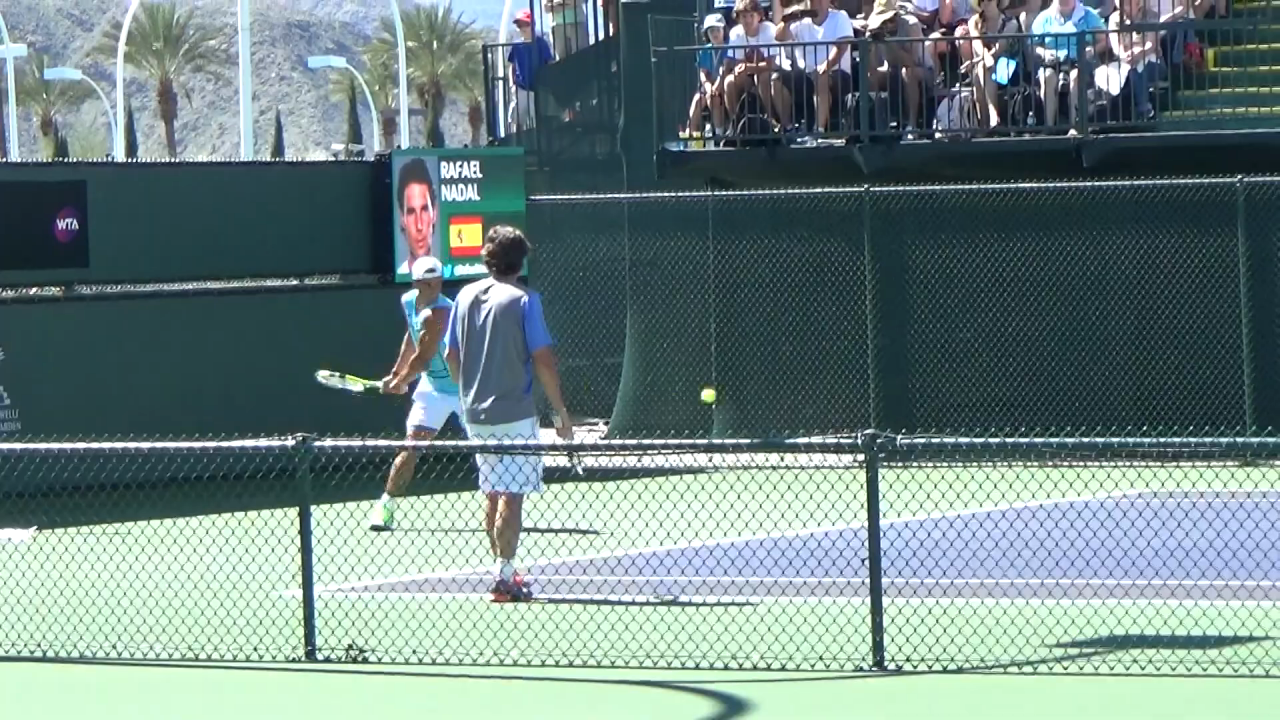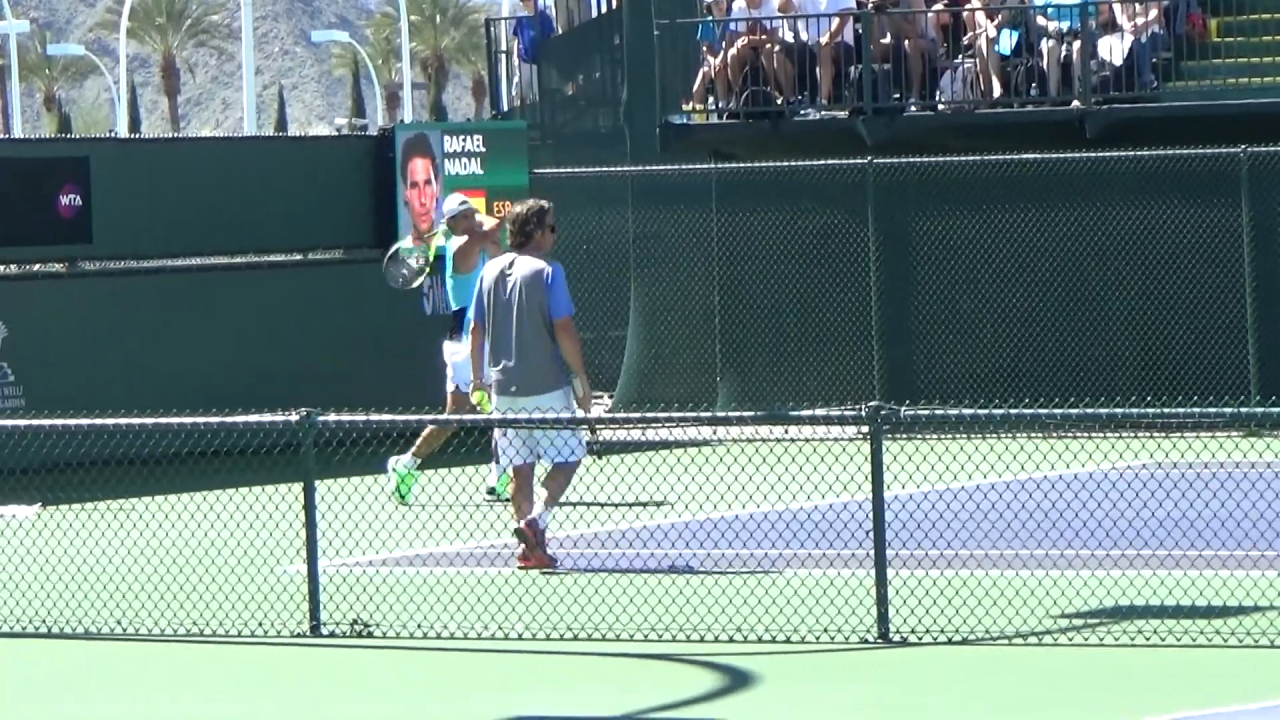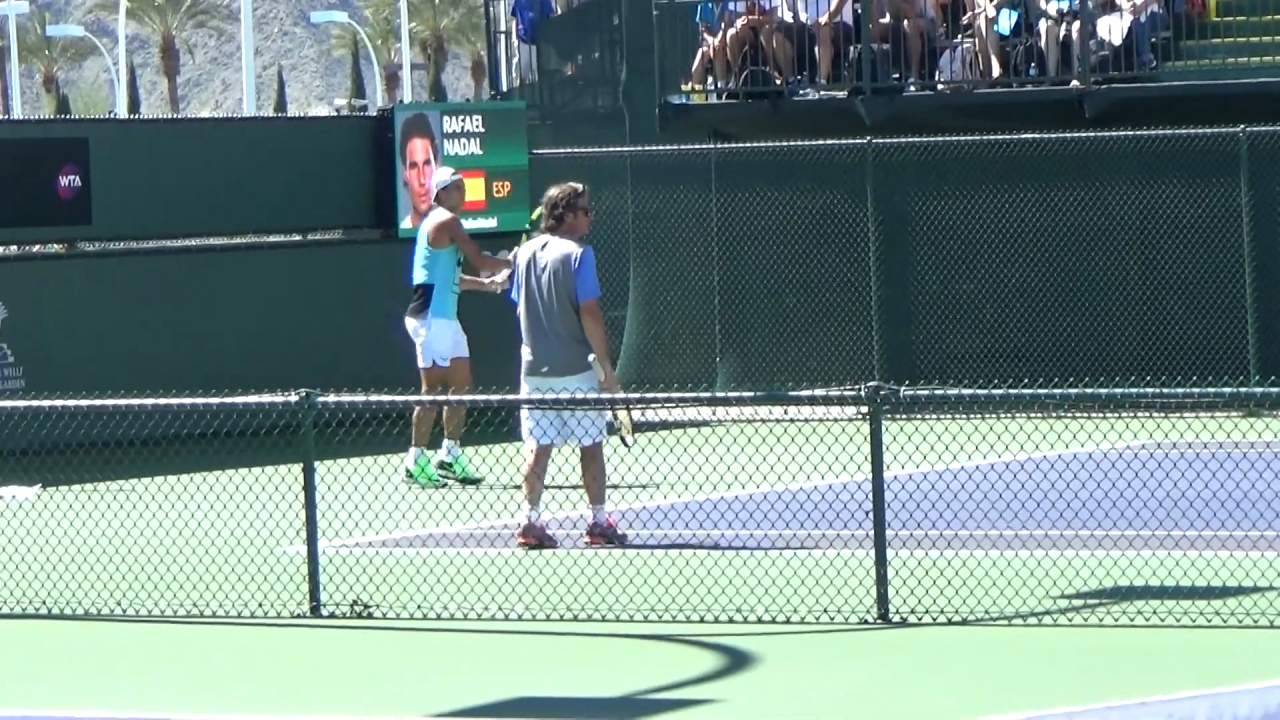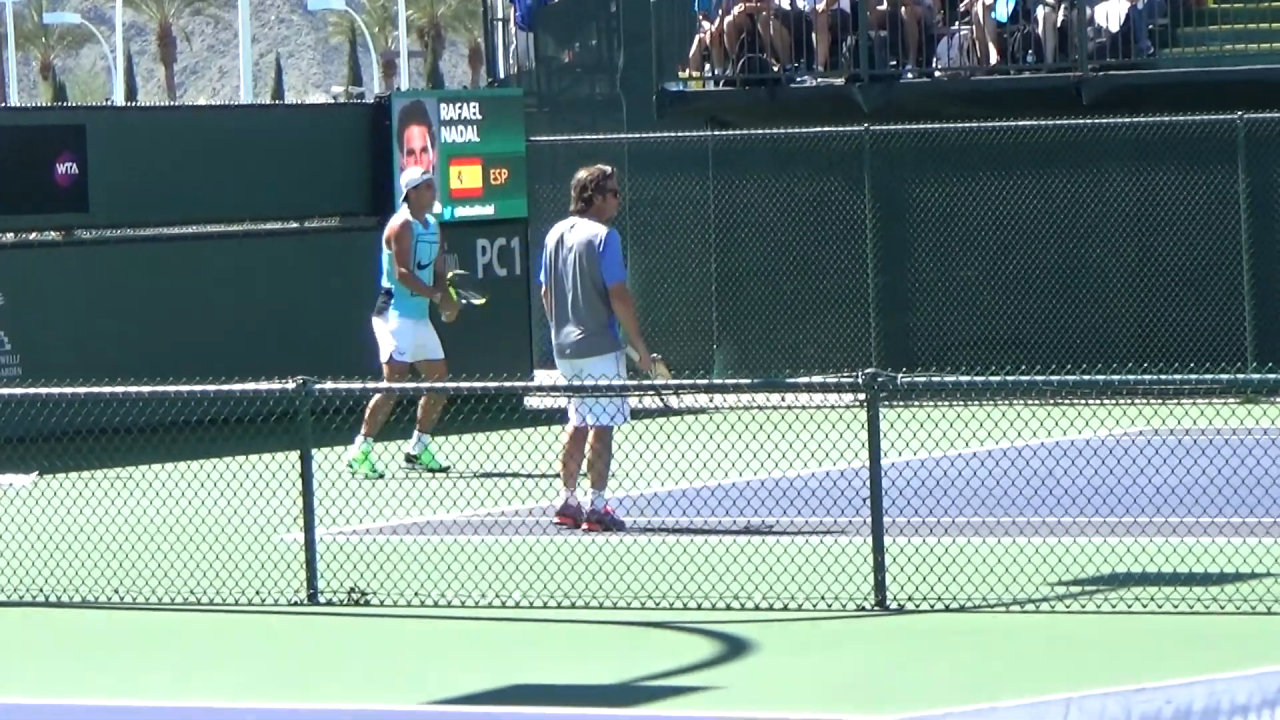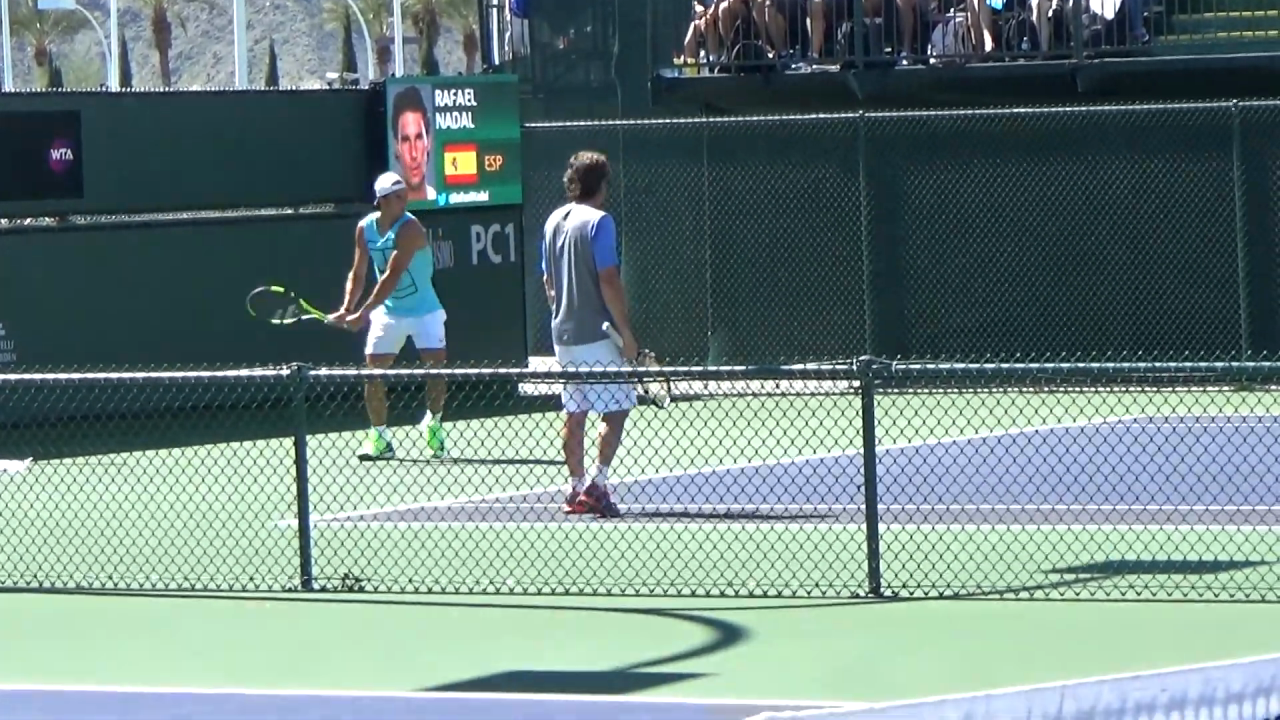
dt=0.5s
person 1, frame 1
left shoulder: (465, 296)
right shoulder: (523, 300)
left elbow: (452, 355)
right elbow: (542, 360)
right wrist: (561, 411)
left hip: (476, 415)
right hip: (514, 414)
left knee: (492, 494)
right knee: (510, 497)
left ankle: (504, 569)
right ankle: (505, 580)
person 1, frame 2
left shoulder: (490, 271)
right shoulder: (548, 271)
left elbow: (476, 330)
right elbow: (564, 330)
left wrist: (478, 377)
right wrist: (582, 378)
left hip: (504, 389)
right hip: (546, 387)
left knee: (521, 468)
right knee: (567, 460)
left ankle: (531, 547)
right ankle: (535, 520)
person 1, frame 3
left shoulder: (525, 252)
right shoulder: (578, 254)
right elbow: (590, 314)
right wrist: (607, 365)
left hip: (534, 368)
right hip: (576, 369)
left knee: (538, 446)
right knee: (590, 445)
left ankle: (531, 522)
right ankle: (599, 523)
person 1, frame 4
left shoulder: (555, 234)
right shoulder: (604, 236)
left elbow: (546, 292)
right elbow: (618, 296)
right wrist: (639, 345)
left hip: (565, 347)
right hip: (600, 348)
left knee: (577, 424)
right knee: (601, 429)
left ankle: (569, 502)
right ankle: (597, 510)
person 1, frame 5
left shoulder: (553, 220)
right shoulder: (599, 221)
right elbow: (608, 281)
right wrist: (626, 331)
left hip: (564, 334)
right hip: (597, 335)
left knee: (574, 412)
right knee: (617, 409)
left ankle: (577, 490)
right ankle: (596, 484)
person 2, frame 1
left shoulder: (442, 313)
right shoulder: (407, 302)
left elbow: (422, 358)
left wrist: (399, 380)
right wrist: (396, 373)
left hip: (463, 389)
right hip: (431, 388)
right knee: (413, 450)
right ankle: (385, 505)
person 2, frame 2
left shoulder: (473, 244)
right shoulder: (464, 245)
right elbow: (495, 227)
right wrist: (481, 219)
right hip: (467, 344)
right knee: (454, 415)
left ankle: (500, 481)
right ankle: (405, 466)
person 2, frame 3
left shoulder: (446, 223)
right shoulder: (445, 221)
right elbow: (478, 257)
left wrist: (488, 283)
right wrist: (513, 264)
left hip: (447, 318)
right hip: (431, 318)
left knee: (462, 385)
right knee: (433, 390)
left ankle: (450, 457)
right ankle: (417, 461)
person 2, frame 4
left shoulder: (433, 226)
right shoulder: (401, 225)
left elbow: (438, 271)
right elbow: (403, 274)
left wrist: (446, 299)
right wrist: (436, 296)
left hip: (421, 318)
right hip: (396, 317)
left knee: (440, 381)
right knee: (393, 384)
left ankle: (418, 449)
right ankle: (360, 450)
person 2, frame 5
left shoulder: (410, 229)
right shoulder: (365, 228)
left elbow: (391, 279)
right elbow: (357, 273)
left wrist: (361, 315)
right wrist: (345, 309)
left hip: (424, 310)
right hip: (389, 312)
left knee: (435, 372)
right knee: (372, 377)
left ankle: (433, 425)
right ankle: (380, 438)
